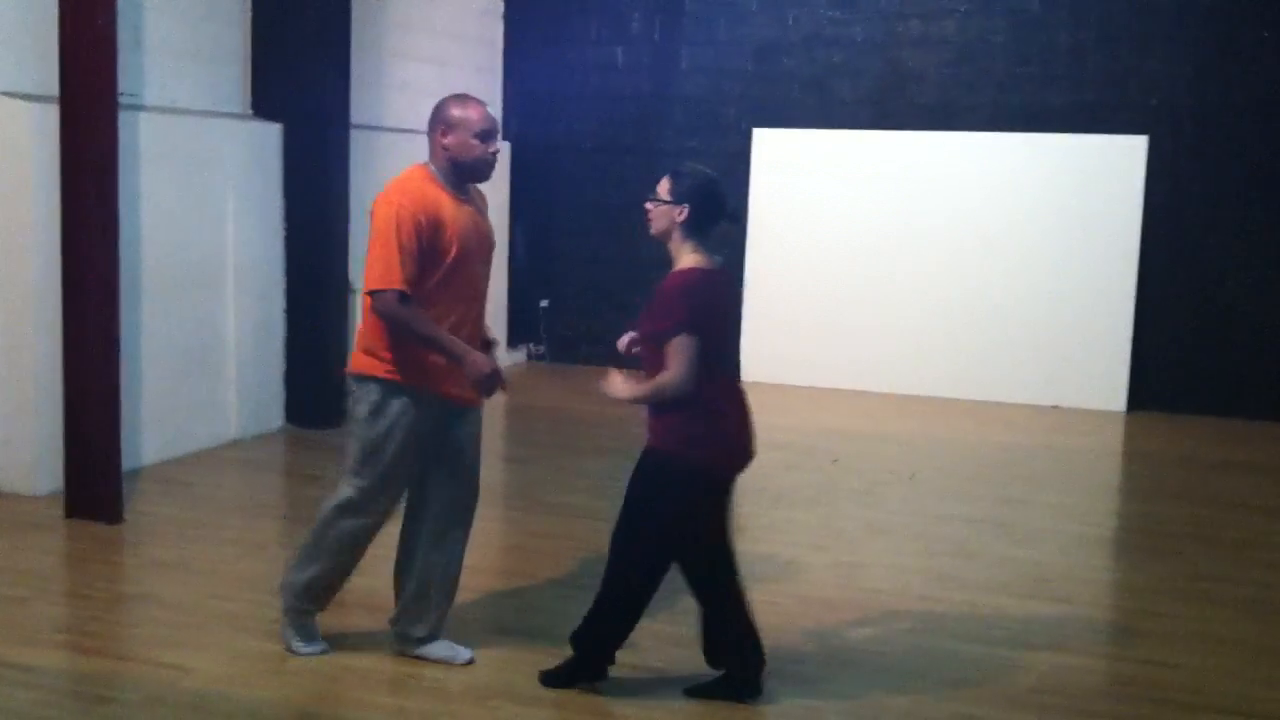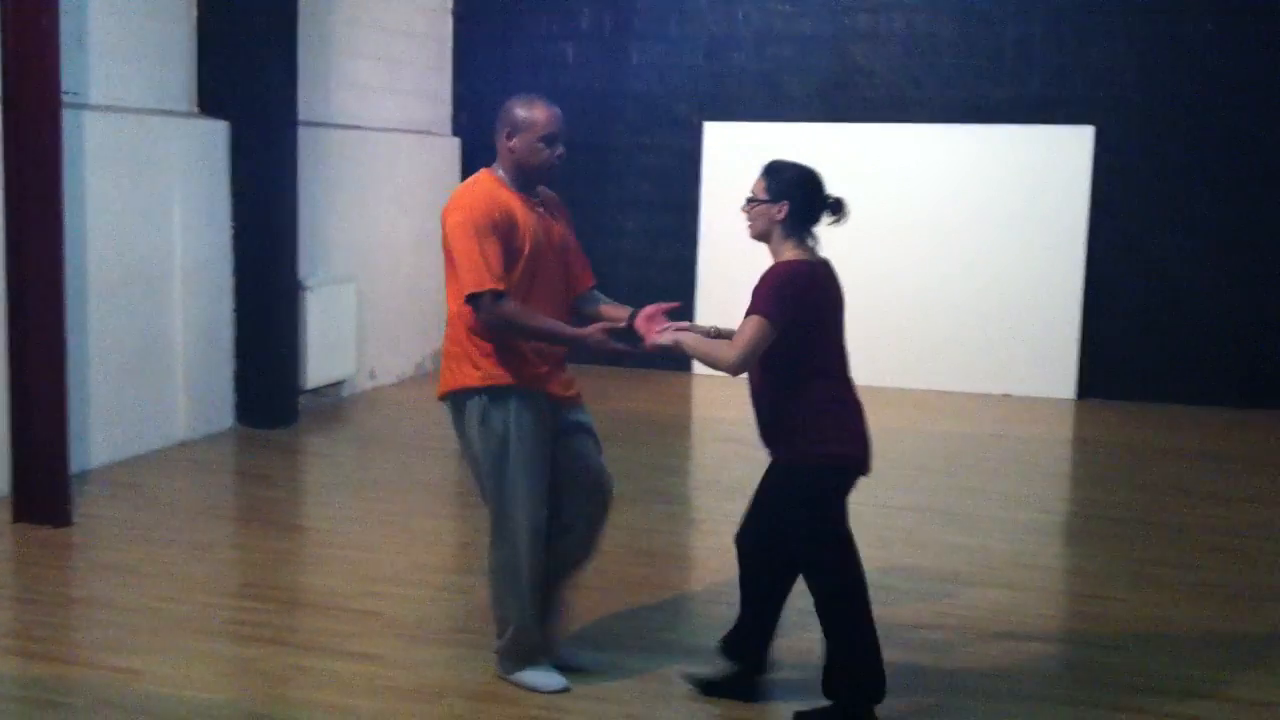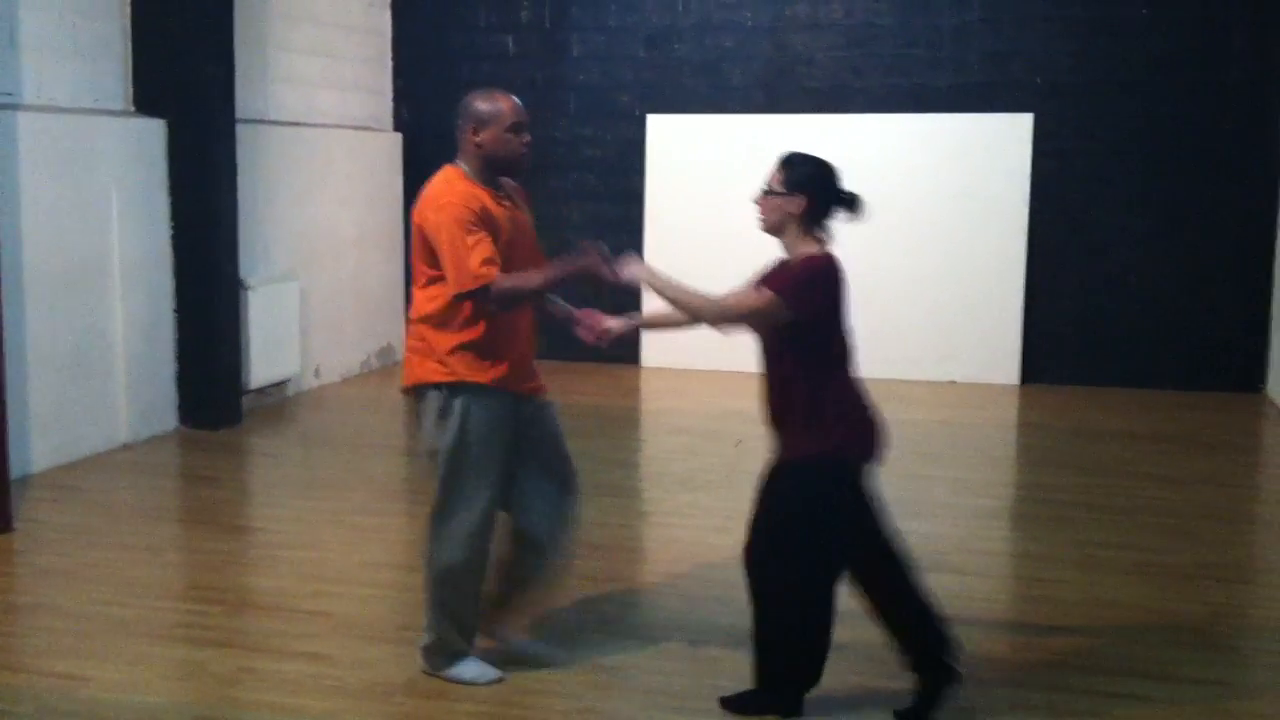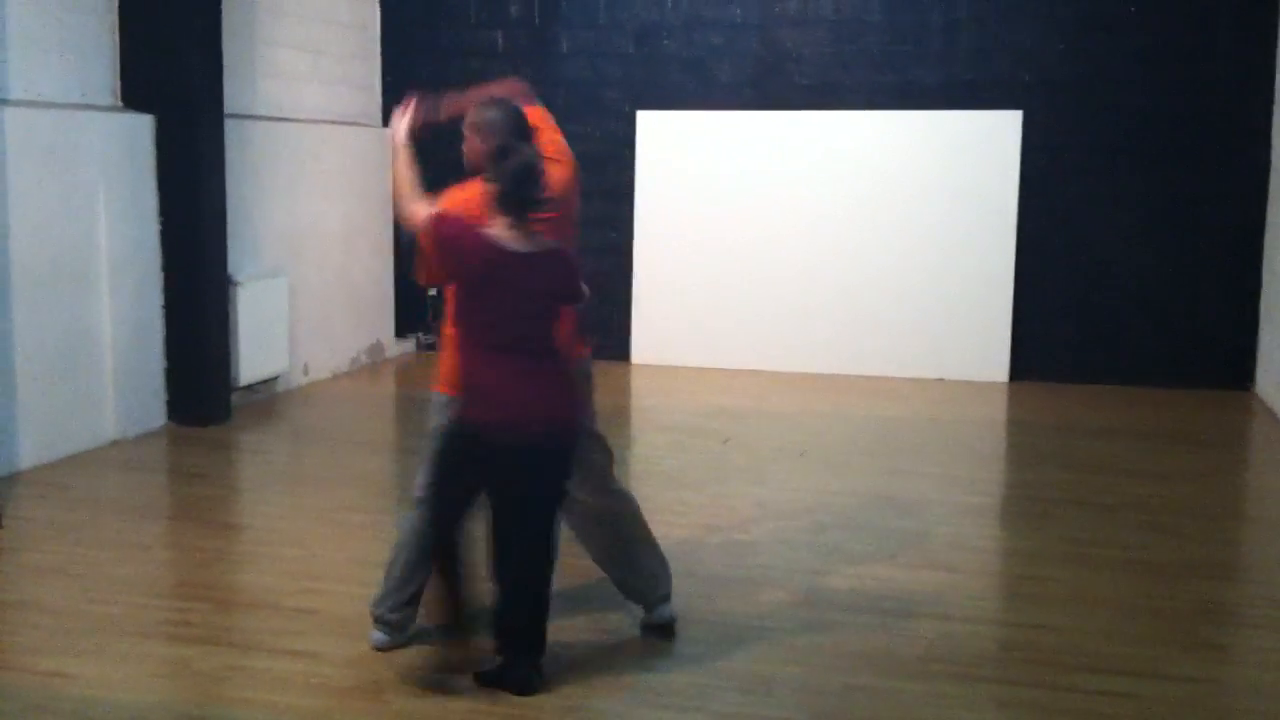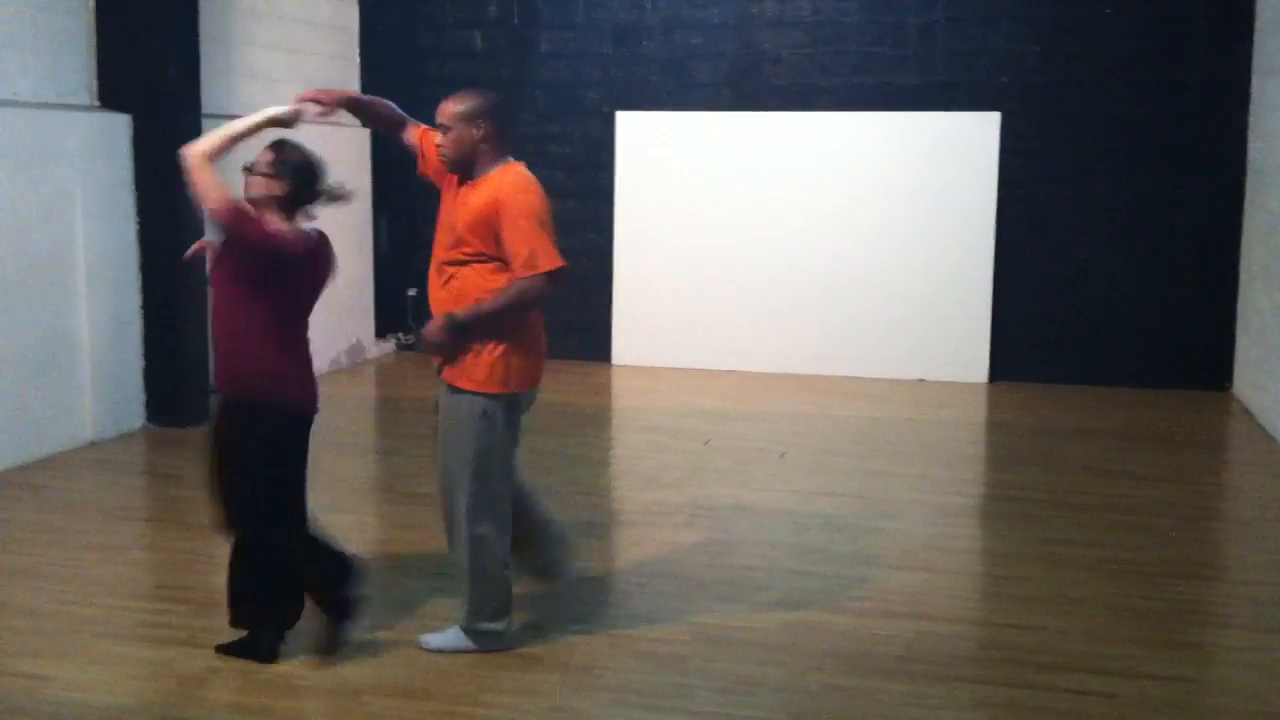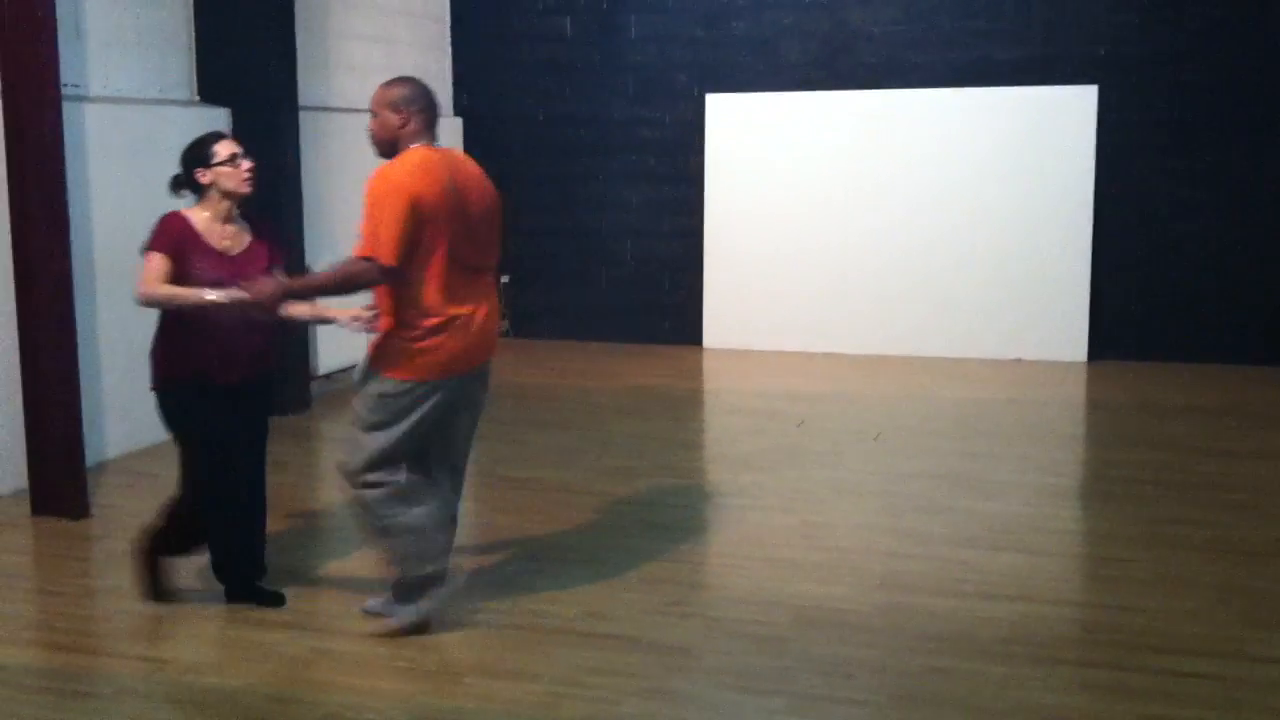
dt=0.7s
person 1, frame 1
left shoulder: (474, 201)
right shoulder: (405, 200)
right elbow: (387, 302)
left wrist: (481, 344)
right wrist: (465, 356)
left hip: (452, 382)
right hip: (396, 381)
left knee: (448, 504)
right knee: (364, 501)
left ankle: (418, 629)
right ankle: (298, 606)
person 1, frame 2
left shoulder: (553, 208)
right shoulder: (476, 204)
left elbow: (577, 291)
right elbow: (489, 306)
left wrist: (628, 316)
right wrist: (580, 338)
left hip: (549, 380)
right hip: (493, 386)
left knee: (587, 498)
right knee: (519, 520)
left ankle: (537, 618)
right ankle: (519, 654)
person 1, frame 3
left shoulder: (510, 194)
right shoulder: (449, 201)
right elbow: (490, 291)
right wrist: (571, 268)
left hip: (512, 376)
right hip: (459, 379)
left knee: (550, 493)
right knee: (465, 515)
left ankle: (496, 611)
right ankle: (446, 648)
person 1, frame 4
left shoulder: (450, 209)
right shoulder: (559, 176)
left elbow: (429, 277)
right elbow: (520, 91)
right wrist: (443, 106)
left knee: (434, 498)
right knee: (594, 487)
left ankle: (391, 619)
right ankle: (655, 601)
person 1, frame 5
left shoulder: (515, 191)
right shoulder: (455, 170)
left elbow: (540, 279)
right elbow: (402, 124)
left wrist: (459, 321)
right wrist: (349, 99)
left hip: (492, 366)
right hip: (470, 361)
left knee: (474, 496)
right knee: (479, 481)
left ankle: (485, 625)
right ankle: (545, 556)
person 1, frame 6
left shoulder: (397, 178)
right shoulder: (473, 174)
left elbow: (372, 268)
left wrist: (288, 288)
left hip: (420, 353)
right hip: (474, 346)
left knee: (370, 467)
right knee: (439, 472)
left ankle: (423, 579)
right ankle: (416, 587)
person 2, frame 1
left shoulder: (680, 286)
right shoulder: (715, 276)
left elbow: (678, 379)
left wrist: (628, 389)
right wrist: (649, 342)
left hip: (687, 442)
right hip: (718, 437)
left knee: (636, 550)
right knee: (705, 555)
left ankle: (590, 656)
right ankle: (741, 667)
person 2, frame 2
left shoulder: (786, 278)
right shoulder: (813, 272)
left elbow: (735, 359)
left wrist: (680, 339)
right wrist: (711, 331)
left hip: (815, 448)
right hip: (825, 442)
left knee: (828, 570)
right knee: (762, 551)
right ankle: (746, 668)
person 2, frame 3
left shoulder: (809, 273)
right shoulder: (799, 270)
left elbow: (718, 311)
right elbow: (723, 309)
left wrist: (645, 275)
right wrist: (628, 324)
left hip: (822, 443)
right hip: (830, 437)
left knee: (776, 559)
right knee: (864, 553)
right ankle: (933, 662)
person 2, frame 4
left shoulder: (466, 245)
right shoulder: (557, 262)
left elbow: (408, 202)
left wrist: (401, 137)
left hip: (485, 416)
right hip: (550, 418)
left knee: (442, 515)
right knee: (527, 536)
left ankle: (457, 616)
right ankle: (519, 659)
person 2, frame 5
left shoulder: (249, 232)
right shoulder: (313, 247)
left elbow: (194, 157)
left wrist: (265, 119)
right wrist: (220, 247)
left hip: (260, 399)
right hip: (263, 395)
left knee: (259, 511)
right knee: (258, 508)
person 2, frame 6
left shoulder: (256, 236)
right shoulder: (175, 229)
left elbow: (283, 304)
right elbow: (149, 292)
left wrist: (337, 313)
right wrist: (214, 296)
left hip: (247, 379)
right hip: (188, 381)
left knee: (246, 480)
right knee: (214, 481)
left ankle: (241, 578)
right ankle: (161, 547)
